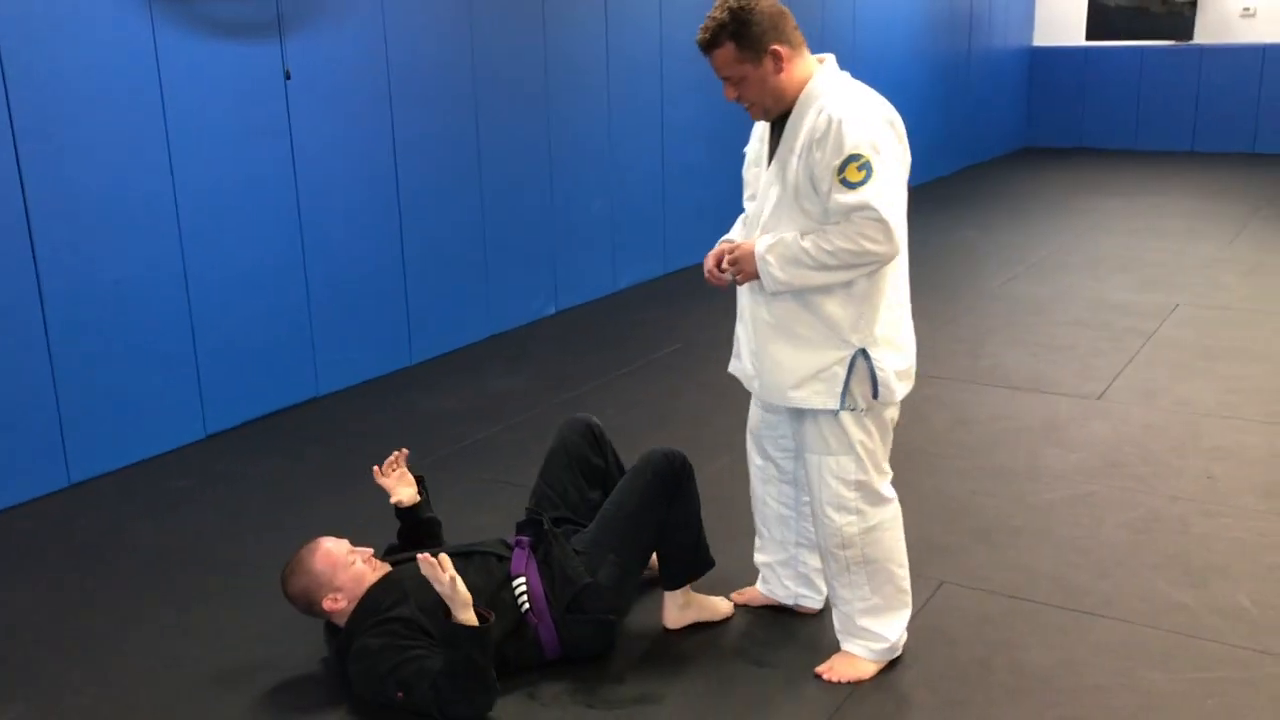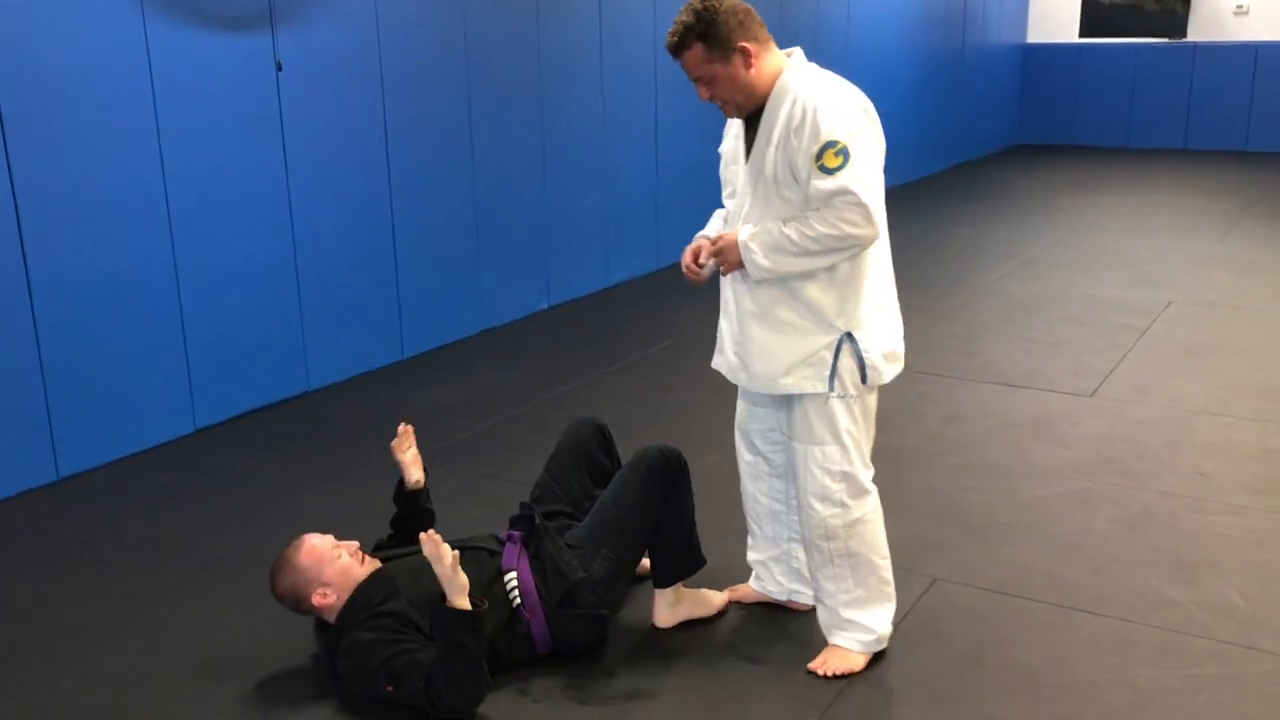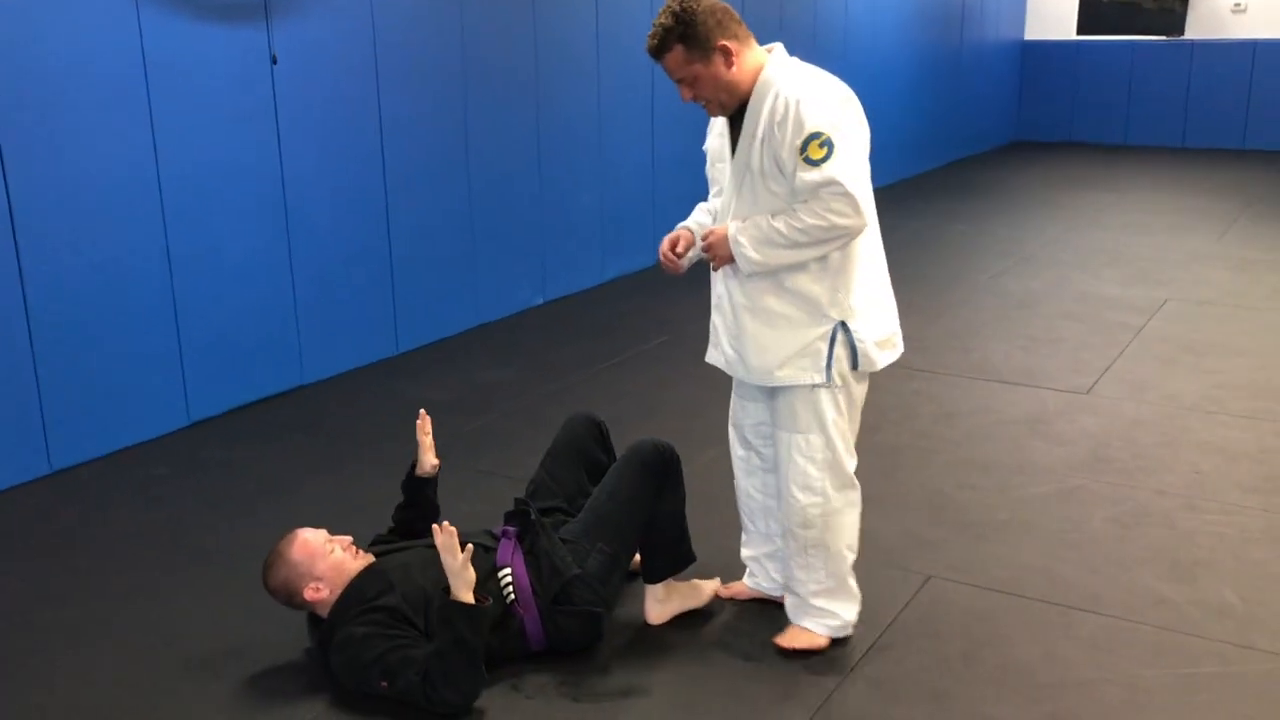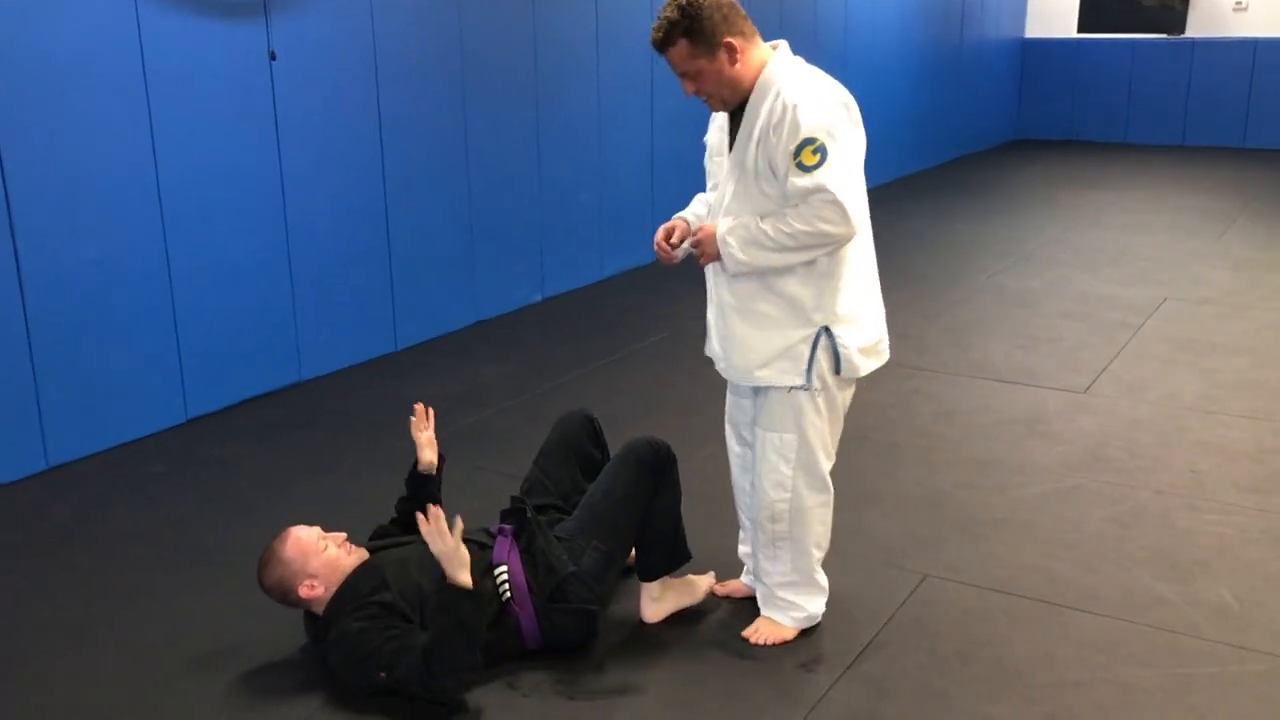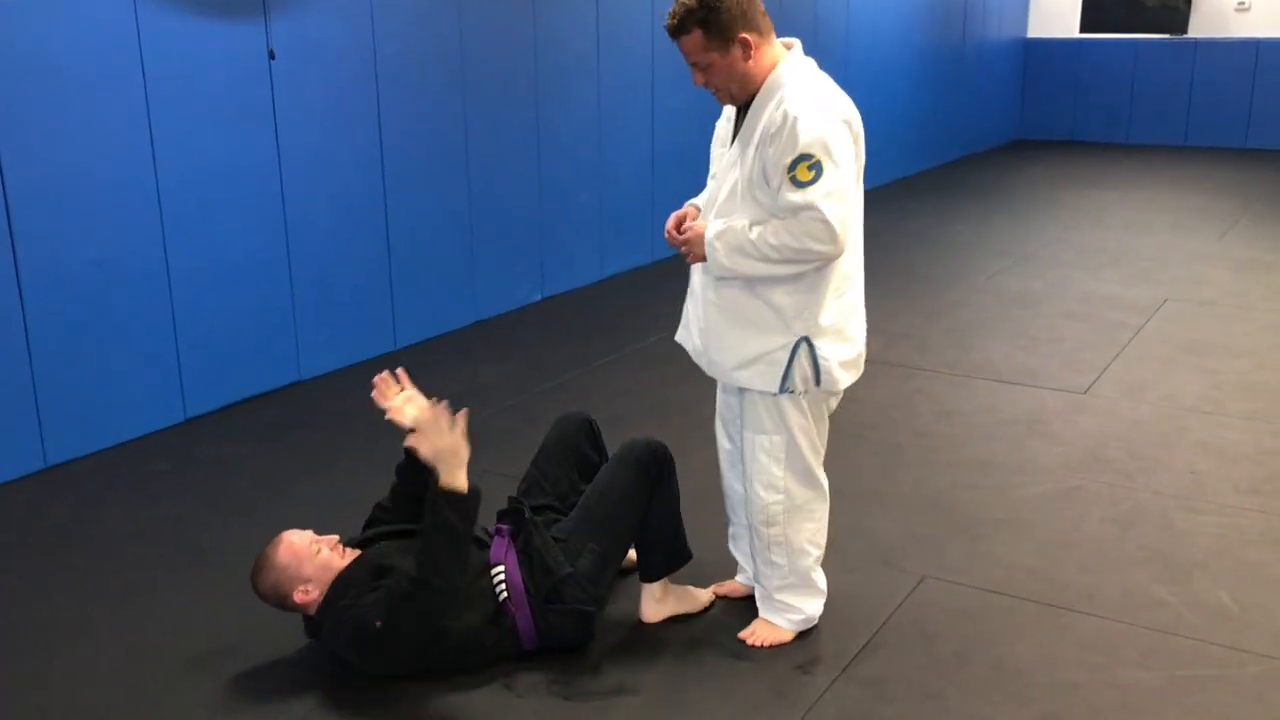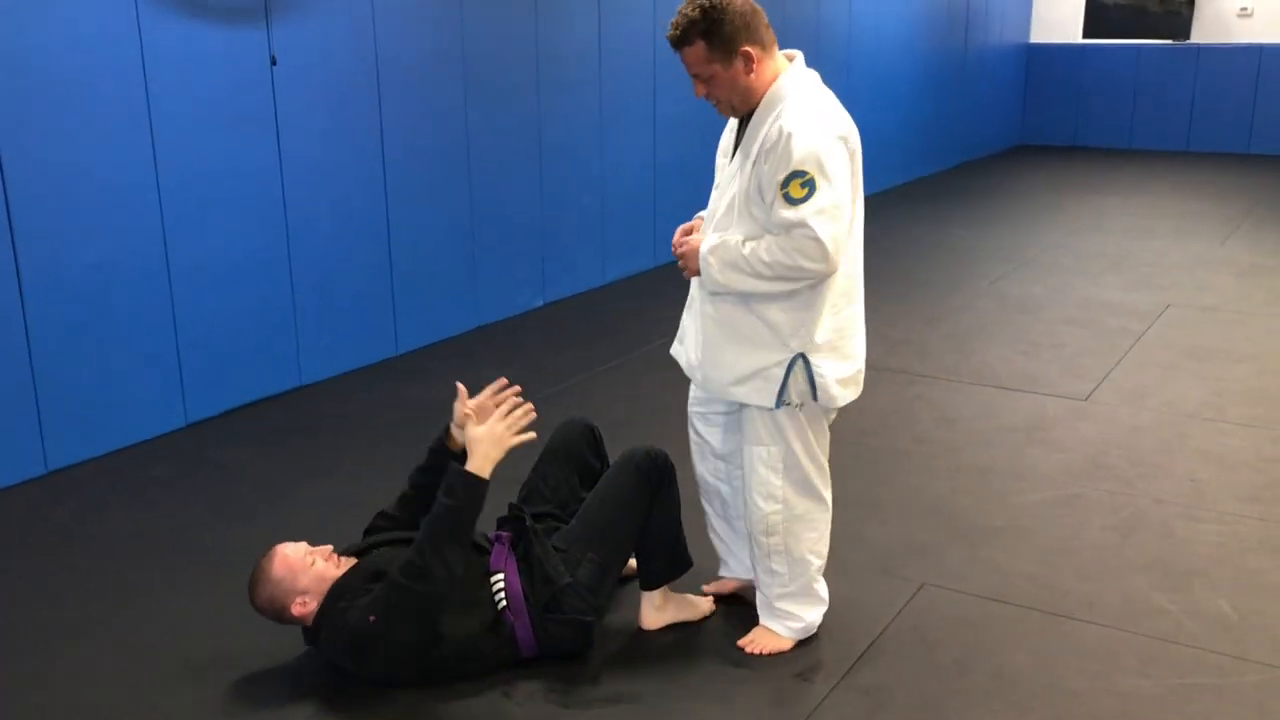
dt=0.2s
person 1, frame 1
left shoulder: (852, 119)
right shoulder: (777, 118)
left elbow: (873, 234)
left wrist: (767, 260)
right wrist: (736, 242)
left hip: (841, 348)
right hip: (785, 339)
left knee: (848, 495)
right knee: (776, 465)
left ankle: (875, 633)
right ankle: (791, 582)
person 1, frame 2
left shoulder: (826, 108)
right shoulder: (748, 114)
left elbow: (853, 218)
left wrist: (751, 249)
right wrist: (715, 238)
left hip: (827, 337)
right hip: (768, 330)
left knee: (831, 486)
right knee: (764, 458)
left ankle: (860, 626)
right ankle: (783, 579)
person 1, frame 3
left shoulder: (809, 102)
right shoulder: (729, 112)
left elbow: (841, 209)
left wrist: (741, 243)
right wrist: (695, 232)
left hip: (820, 328)
right hip: (760, 323)
left knee: (812, 477)
right knee: (757, 456)
left ankle: (824, 611)
right ankle: (772, 574)
person 1, frame 4
left shoulder: (808, 105)
right shoulder: (732, 107)
left elbow: (831, 217)
left wrist: (729, 243)
right wrist: (691, 223)
left hip: (808, 330)
right hip: (754, 322)
left knee: (789, 473)
right knee: (751, 456)
left ankle: (792, 602)
right ankle: (765, 573)
person 1, frame 5
left shoulder: (810, 114)
right shoulder: (746, 99)
left elbow: (820, 234)
left wrist: (717, 245)
right wrist: (701, 210)
left hip: (791, 335)
right hip: (746, 324)
left knee: (780, 475)
right knee: (741, 458)
left ankle: (790, 602)
right ankle: (760, 571)
person 1, frame 6
left shoulder: (807, 129)
right shoulder: (753, 107)
left elbow: (812, 251)
left wrist: (713, 257)
right wrist: (708, 225)
left hip: (786, 347)
right hip: (739, 335)
left knee: (780, 486)
right knee: (714, 445)
left ankle: (791, 611)
right ankle: (746, 567)
person 2, frame 1
left shoulder: (369, 595)
right shoulder: (377, 657)
left elbow: (426, 555)
left wrist: (410, 504)
right wrist: (462, 609)
left hip: (534, 553)
right hip: (571, 601)
left knee: (581, 432)
right knee: (665, 467)
left ankle: (639, 546)
right ankle: (680, 600)
person 2, frame 2
left shoulder: (360, 585)
right shoulder: (366, 651)
left elbow: (414, 547)
left wrist: (413, 484)
right wrist: (457, 597)
left hip: (528, 547)
right hip: (564, 596)
left knee: (588, 434)
right knee: (660, 463)
left ankle: (628, 551)
right ankle: (671, 595)
person 2, frame 3
left shoulder: (356, 582)
right shoulder: (360, 646)
left elbow: (412, 535)
left wrist: (423, 471)
right wrist: (462, 591)
left hip: (521, 544)
right hip: (560, 593)
left knee: (584, 429)
right knee: (653, 458)
left ankle: (624, 549)
right ankle: (661, 591)
person 2, frame 4
left shoulder: (356, 571)
right shoulder: (356, 641)
left elbow: (410, 530)
right elbow: (448, 677)
left wrist: (426, 467)
right wrist: (459, 578)
left hip: (517, 542)
right hip: (554, 591)
left knee: (577, 426)
right knee: (647, 456)
left ankle: (621, 544)
right ankle: (657, 589)
person 2, frame 5
left shoulder: (353, 567)
right shoulder: (357, 625)
left elbow: (403, 511)
right elbow: (435, 585)
left wrist: (420, 434)
right wrist: (452, 474)
left hip: (516, 546)
right hip: (550, 595)
left knee: (575, 426)
right knee: (646, 456)
left ankle: (615, 547)
right ankle: (657, 592)
person 2, frame 6
left shoulder: (352, 569)
right shoulder: (358, 633)
left elbow: (412, 514)
right elbow: (433, 567)
left wrist: (457, 439)
right wrist: (478, 463)
left hip: (514, 554)
right hip: (548, 604)
left knee: (578, 434)
right knee: (647, 467)
left ankle: (616, 555)
right ankle: (657, 601)
